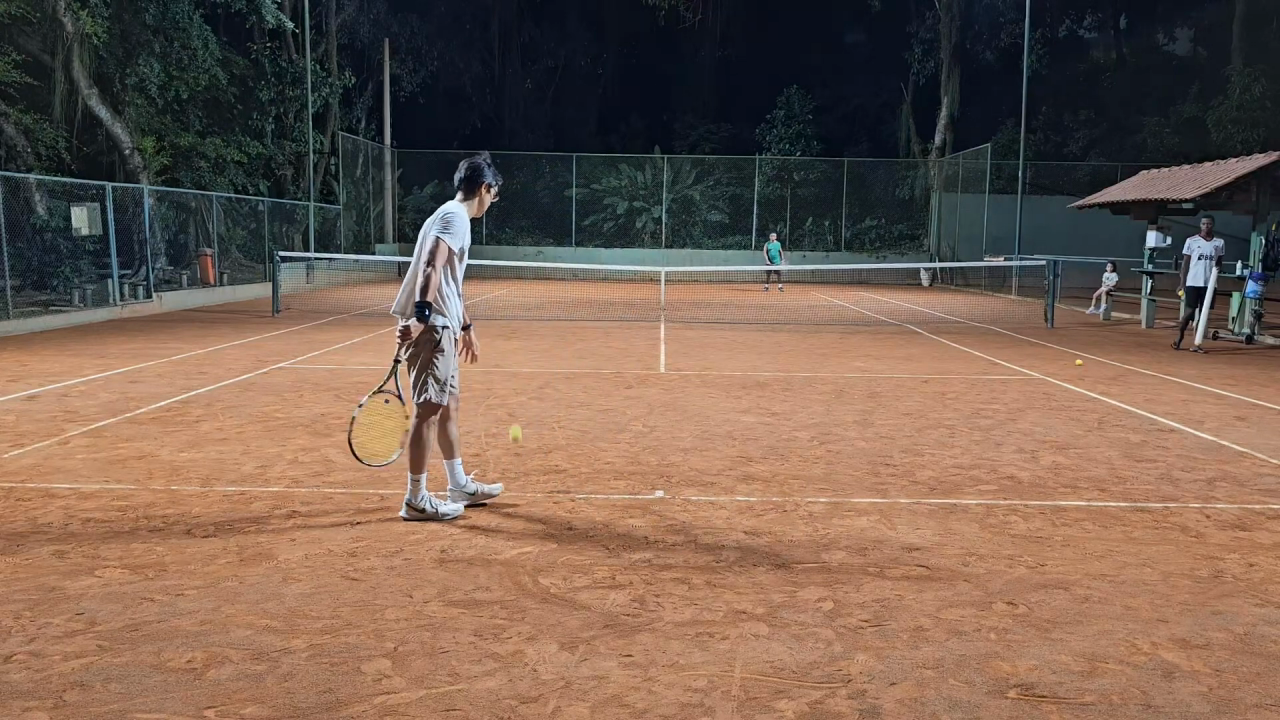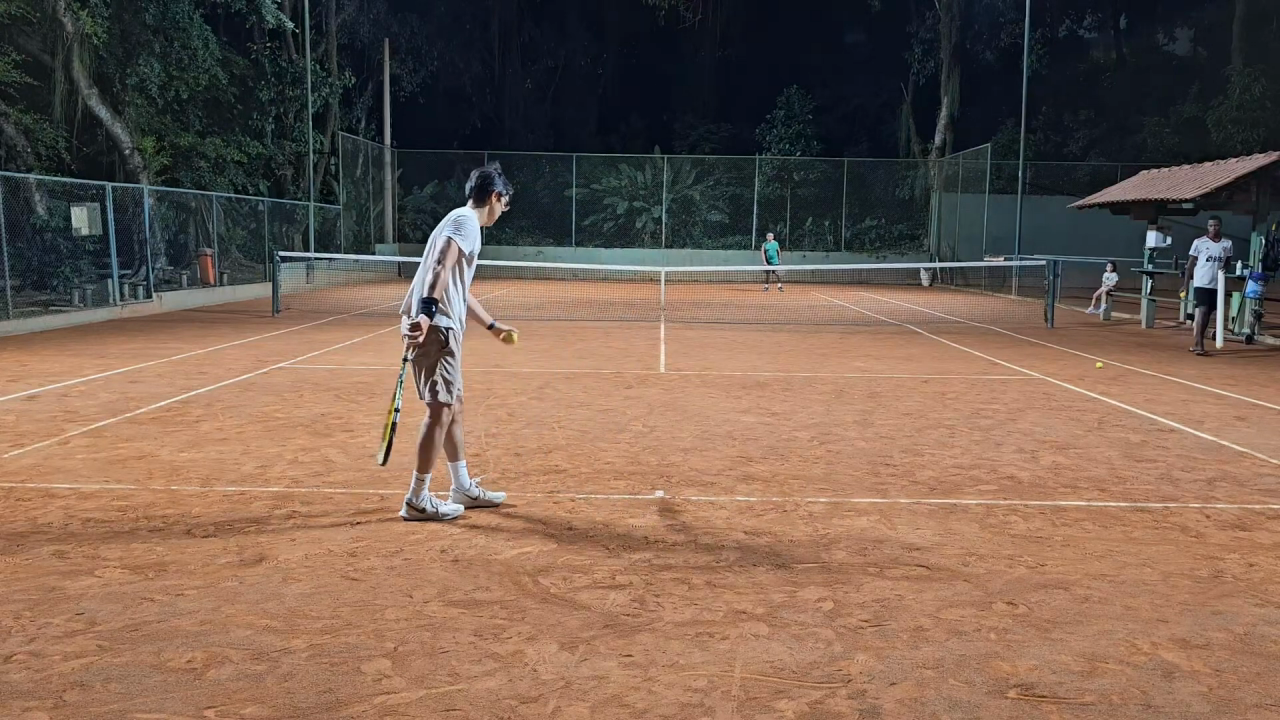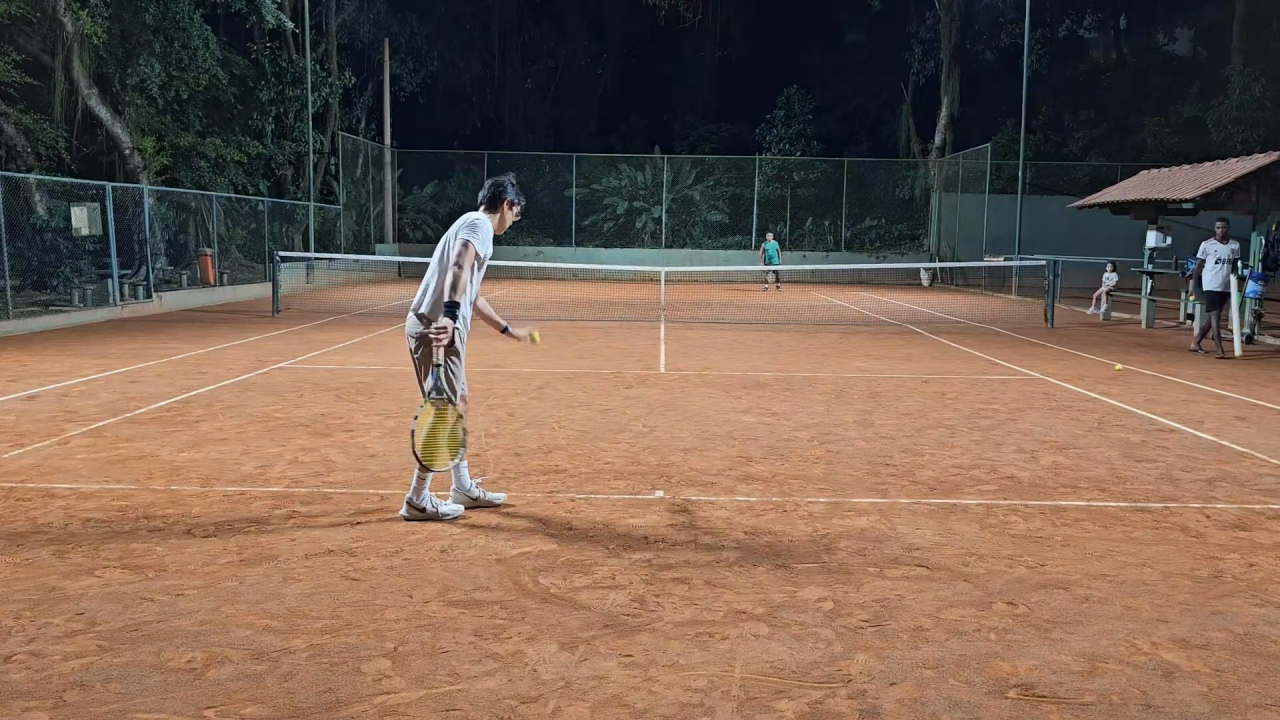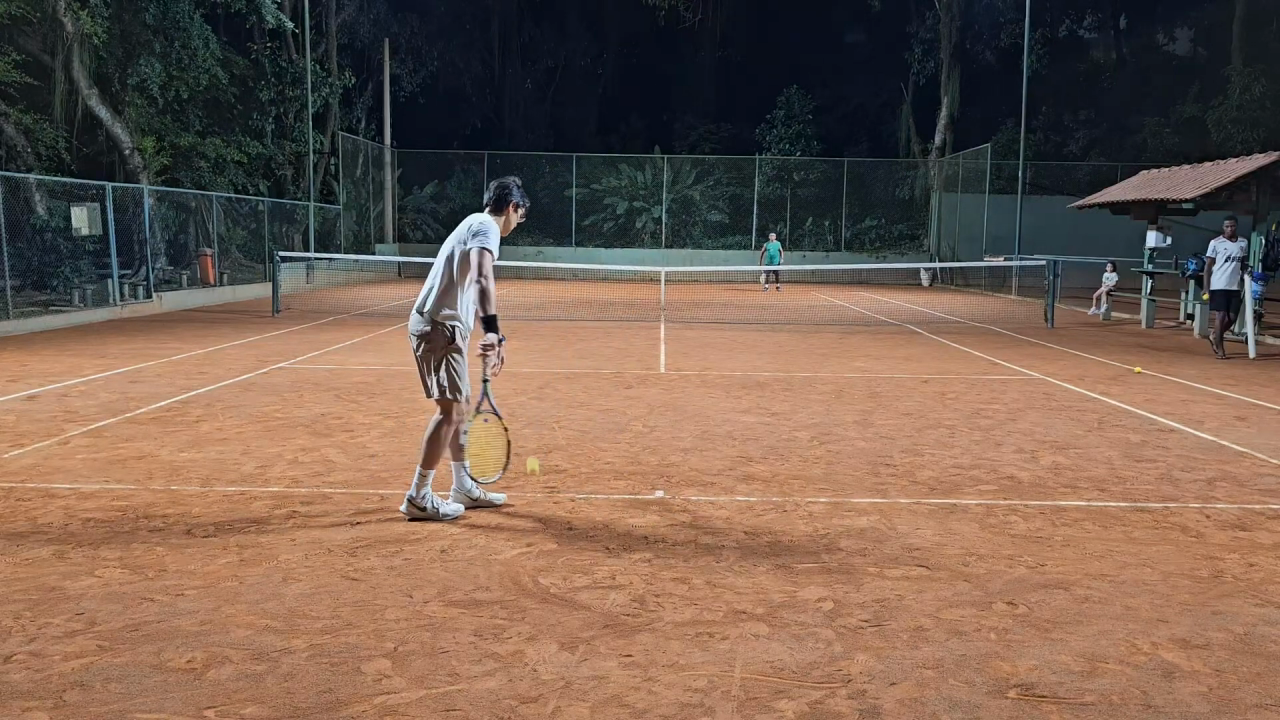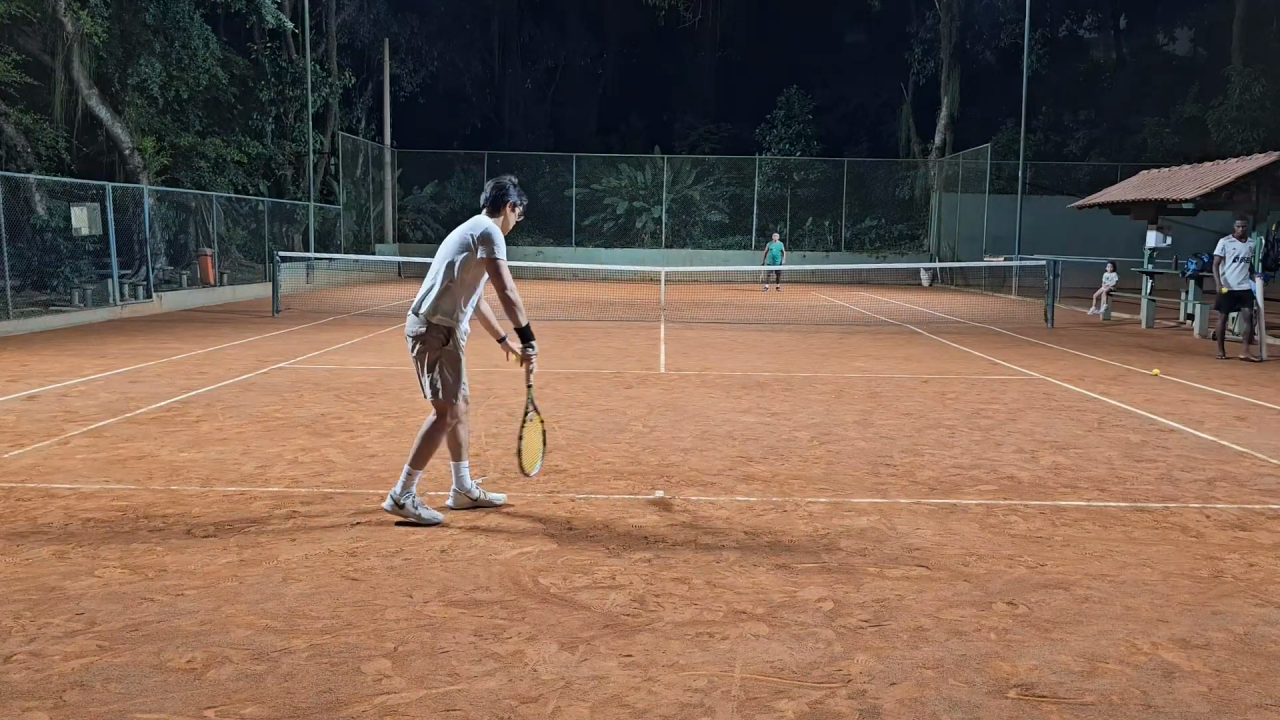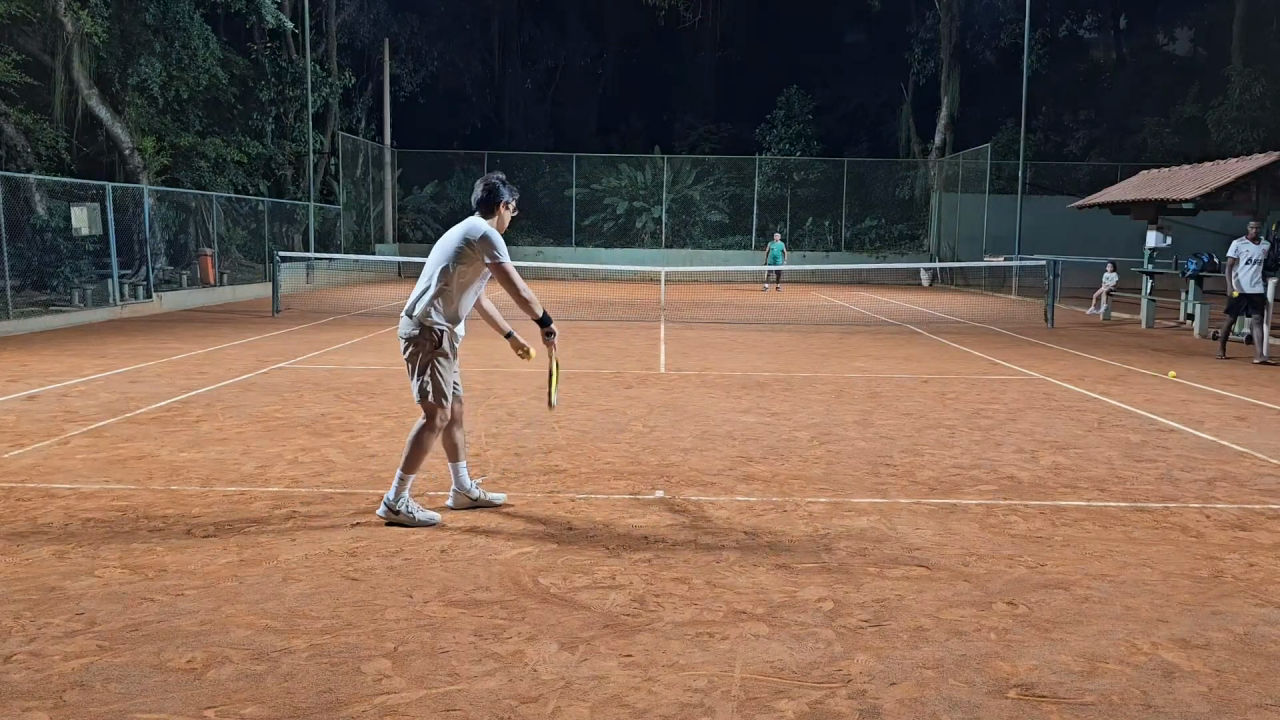
dt=0.2s
person 1, frame 1
left shoulder: (451, 215)
right shoulder: (454, 216)
right elbow: (430, 268)
left wrist: (466, 330)
right wrist: (420, 315)
left hip: (440, 327)
right hip: (430, 326)
left knee: (448, 405)
right knee: (429, 410)
left ankle: (460, 486)
right ankle: (416, 500)
person 1, frame 2
left shoulder: (461, 223)
right shoulder: (465, 219)
left elbow: (459, 291)
right elbow: (439, 267)
left wrist: (492, 325)
right wrist: (426, 311)
left hip: (440, 326)
right hip: (434, 327)
left knee: (453, 406)
right knee: (440, 411)
left ankle: (463, 488)
right ankle: (417, 500)
person 1, frame 3
left shoulder: (473, 225)
right shoulder: (478, 223)
left elbow: (474, 296)
right elbow: (459, 269)
left wrist: (507, 328)
right wrist: (449, 315)
left hip: (434, 325)
right hip: (436, 326)
left knee: (456, 407)
left ankle: (463, 488)
right ankle: (418, 499)
person 1, frame 4
left shoulder: (476, 226)
right shoulder: (485, 226)
left elbow: (477, 295)
right elbow: (484, 280)
left wrist: (496, 342)
right wrist: (491, 332)
left hip: (439, 325)
right hip: (440, 325)
left knee: (460, 406)
right knee: (450, 409)
left ankle: (464, 488)
right ankle: (419, 496)
person 1, frame 5
left shoulder: (473, 230)
right shoulder: (488, 231)
left elbow: (477, 298)
right elbow: (506, 290)
left wrist: (504, 340)
right wrist: (528, 339)
left hip: (439, 328)
right hip: (437, 328)
left knee: (458, 407)
right knee: (445, 411)
left ankle: (463, 489)
right ankle: (402, 495)
person 1, frame 6
left shoulder: (468, 231)
right shoulder: (484, 234)
left elbow: (478, 299)
right elbow: (519, 291)
left wrist: (511, 337)
right wrist: (546, 324)
left hip: (434, 330)
right hip: (429, 331)
left knee: (454, 409)
right knee: (436, 414)
left ankle: (464, 489)
right ankle: (396, 501)
